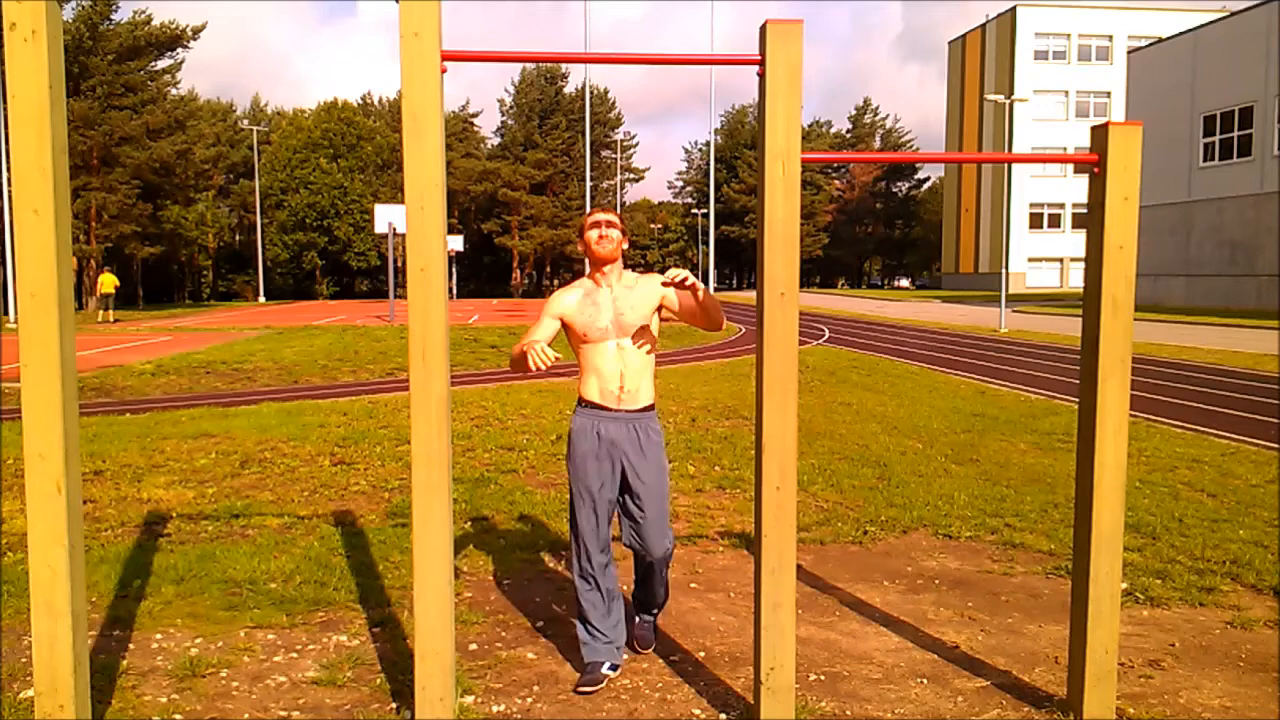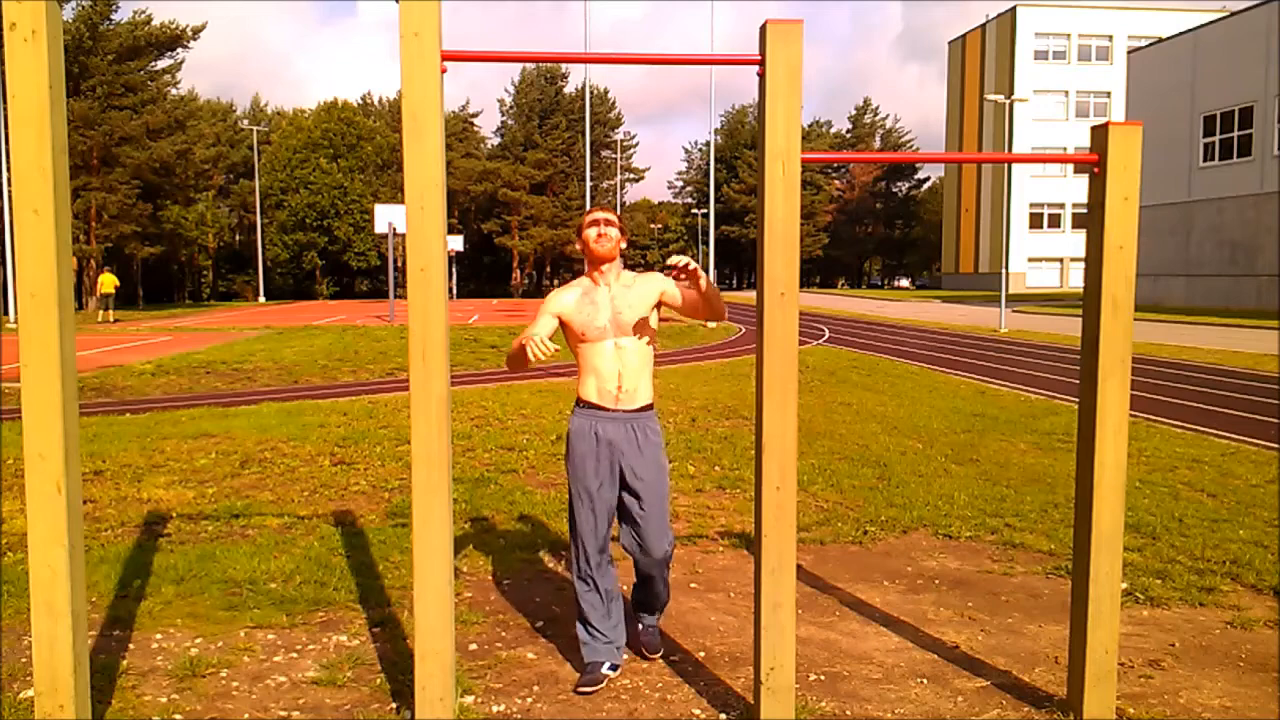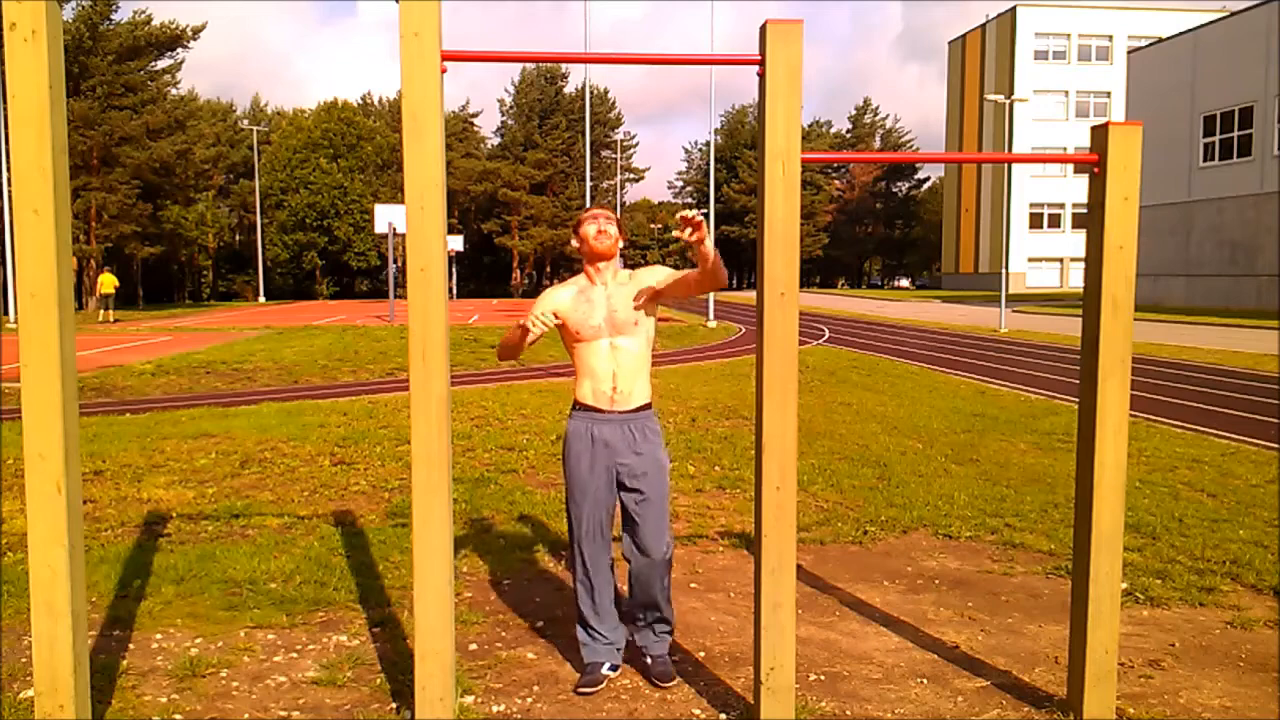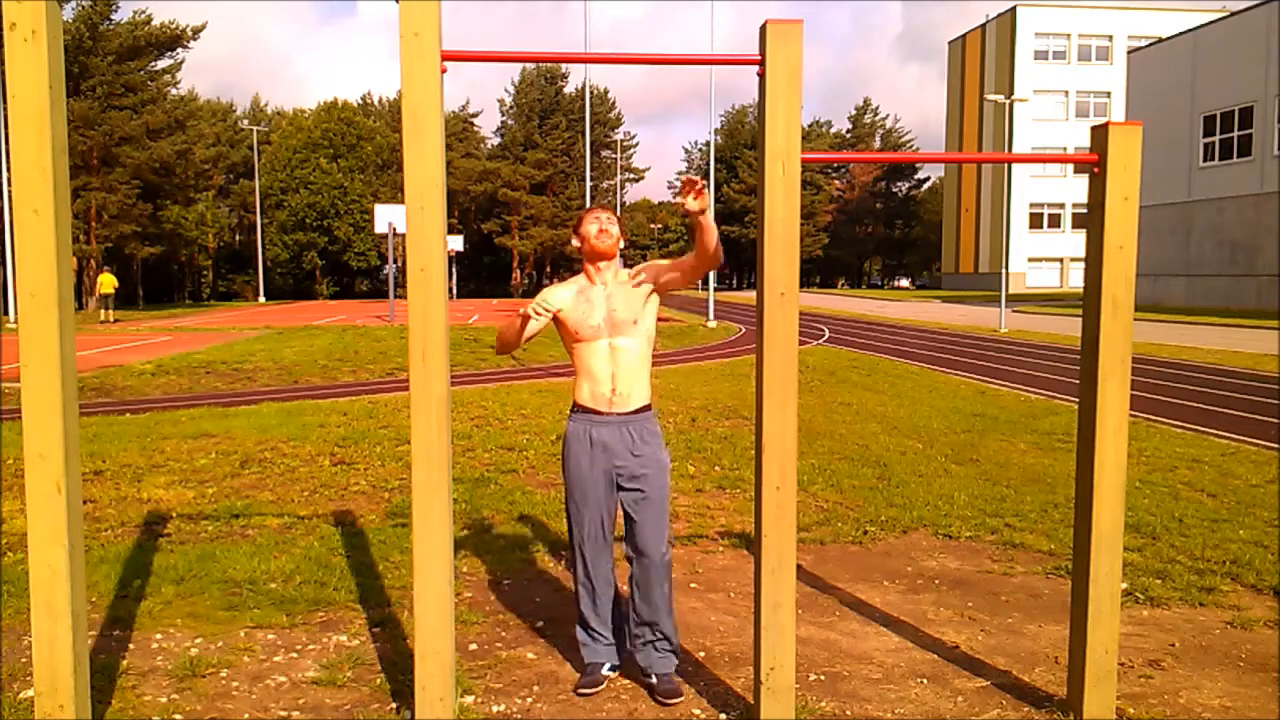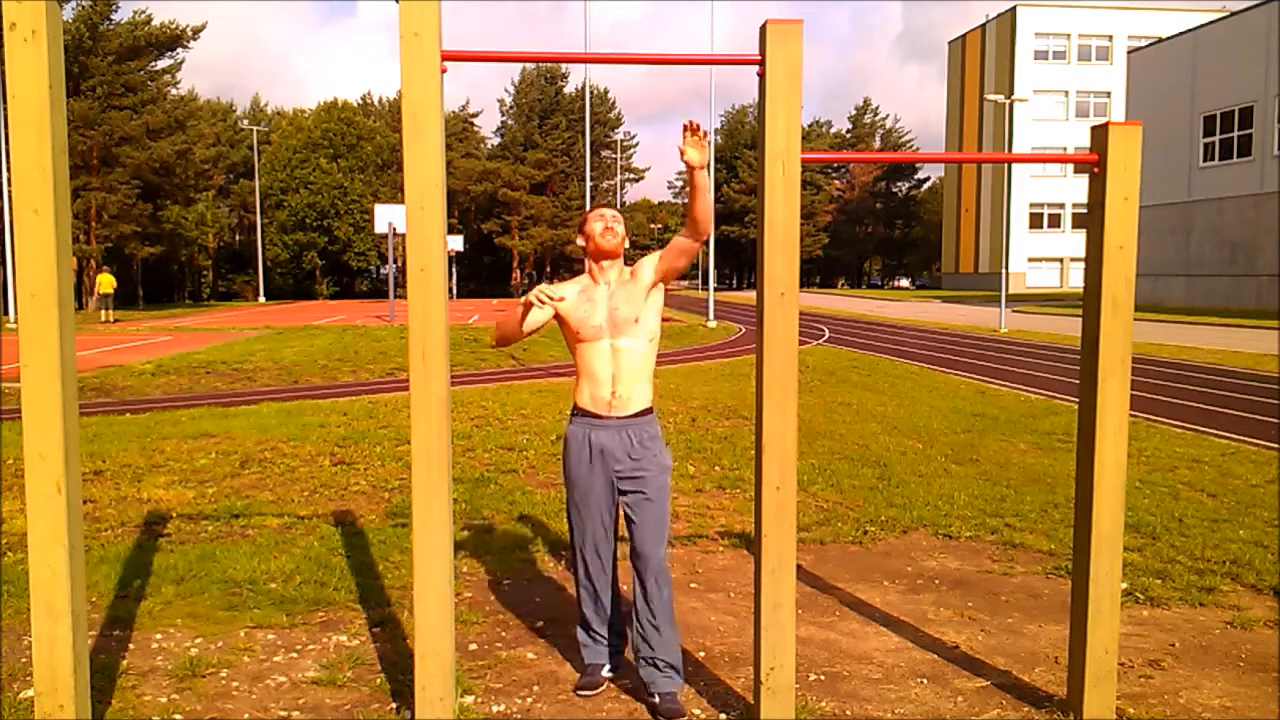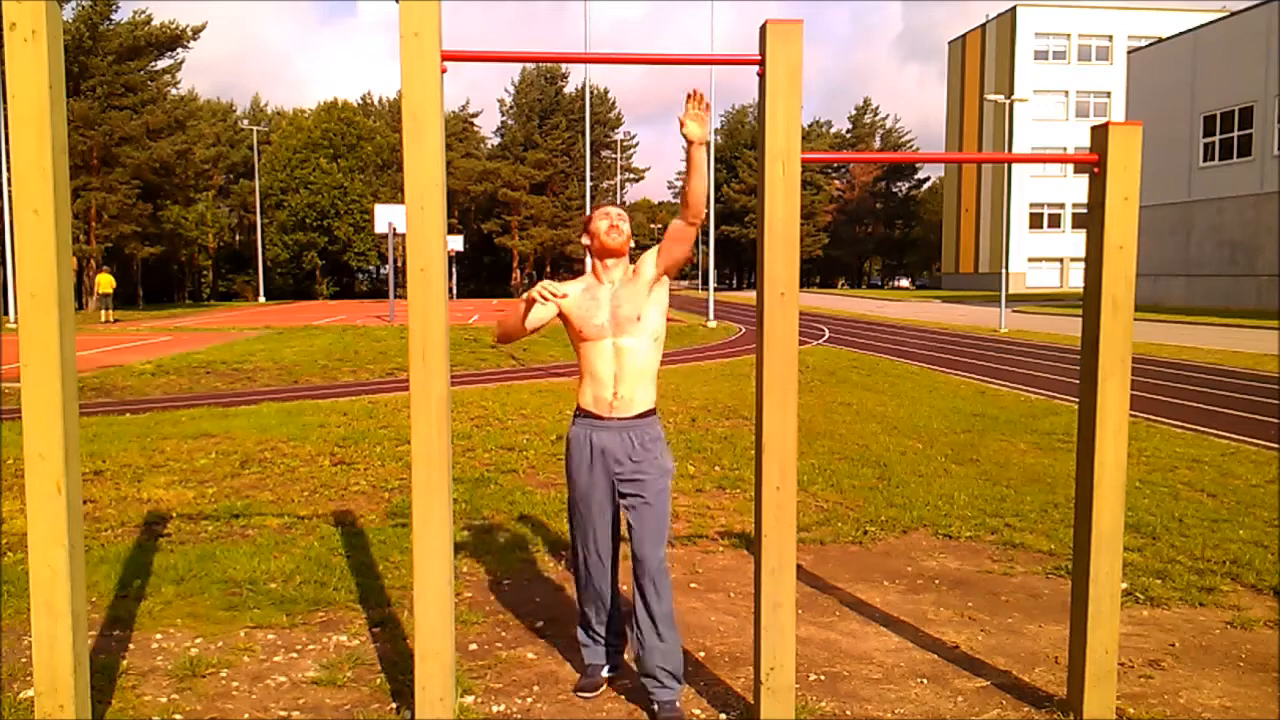
dt=0.1s
person 1, frame 1
left shoulder: (653, 286)
right shoulder: (567, 300)
left elbow: (714, 323)
right elbow: (517, 362)
left wrist: (699, 290)
right wrist: (528, 349)
left hip: (643, 426)
right hip: (591, 427)
left knee: (654, 543)
right knee: (593, 543)
left ankle: (644, 613)
right ankle: (602, 650)
person 1, frame 2
left shoulder: (652, 284)
right shoulder: (564, 298)
left elbow: (715, 312)
right elbow: (515, 361)
left wrist: (699, 278)
right wrist: (526, 342)
left hip: (642, 426)
right hip: (590, 427)
left knee: (654, 544)
right knee: (591, 544)
left ankle: (647, 614)
right ankle: (602, 650)
person 1, frame 3
left shoulder: (649, 280)
right shoulder: (561, 297)
left elbow: (714, 282)
right elbow: (506, 351)
left wrist: (703, 244)
right wrist: (524, 326)
left hip: (641, 428)
right hip: (587, 430)
left knee: (653, 546)
right knee: (590, 546)
left ankle: (652, 635)
right ankle: (601, 653)
person 1, frame 4
left shoulder: (649, 276)
right shoulder: (561, 295)
left elbow: (708, 260)
right elbow: (503, 344)
left wrist: (702, 216)
right wrist: (524, 314)
left hip: (641, 429)
right hip: (586, 431)
left knee: (652, 549)
right knee: (590, 547)
left ankle: (657, 658)
right ankle: (601, 653)
person 1, frame 5
left shoulder: (651, 276)
right shoulder: (563, 296)
left elbow: (697, 234)
right elbow: (501, 337)
left wrist: (697, 172)
right wrist: (528, 306)
left hip: (641, 434)
right hip: (585, 435)
left knee: (652, 557)
right knee: (593, 554)
right ankle: (600, 654)
person 1, frame 6
left shoulder: (655, 272)
right shoulder: (568, 294)
left elbow: (693, 214)
right elbow: (503, 333)
left wrist: (697, 145)
right wrist: (530, 301)
left hip: (644, 436)
right hip: (589, 436)
left knee: (651, 560)
right knee: (593, 555)
right ankle: (600, 655)
